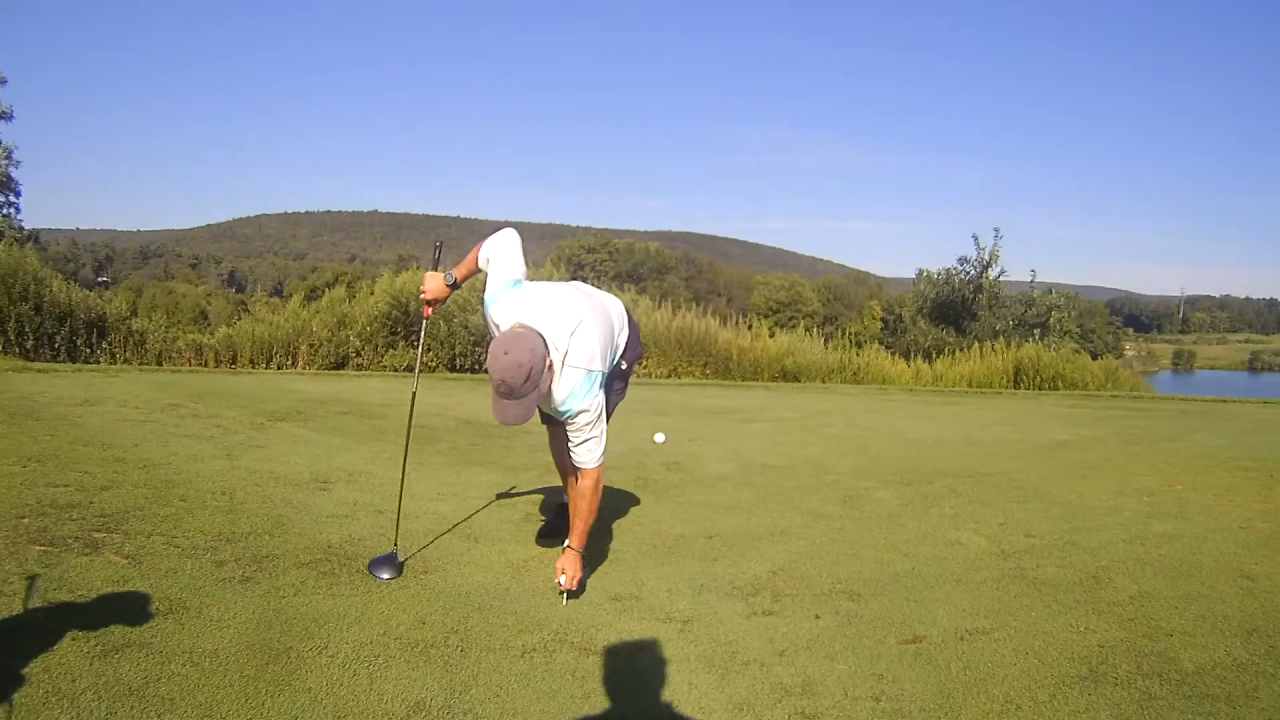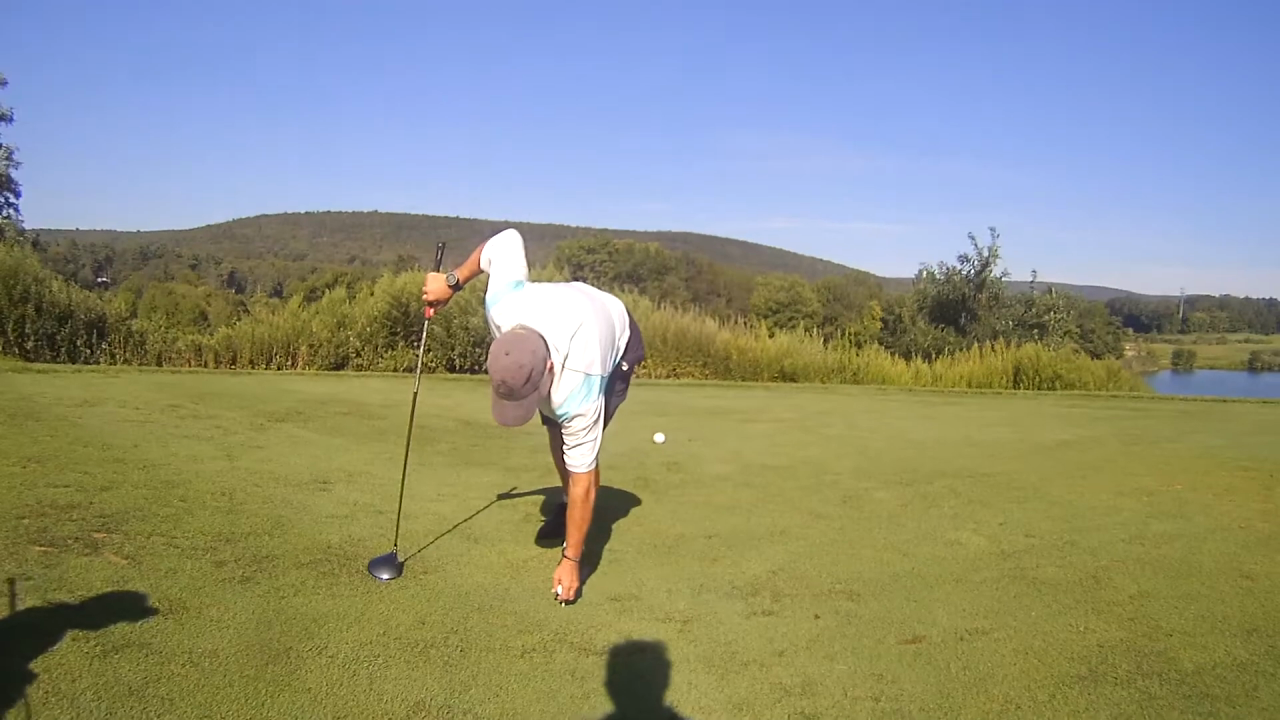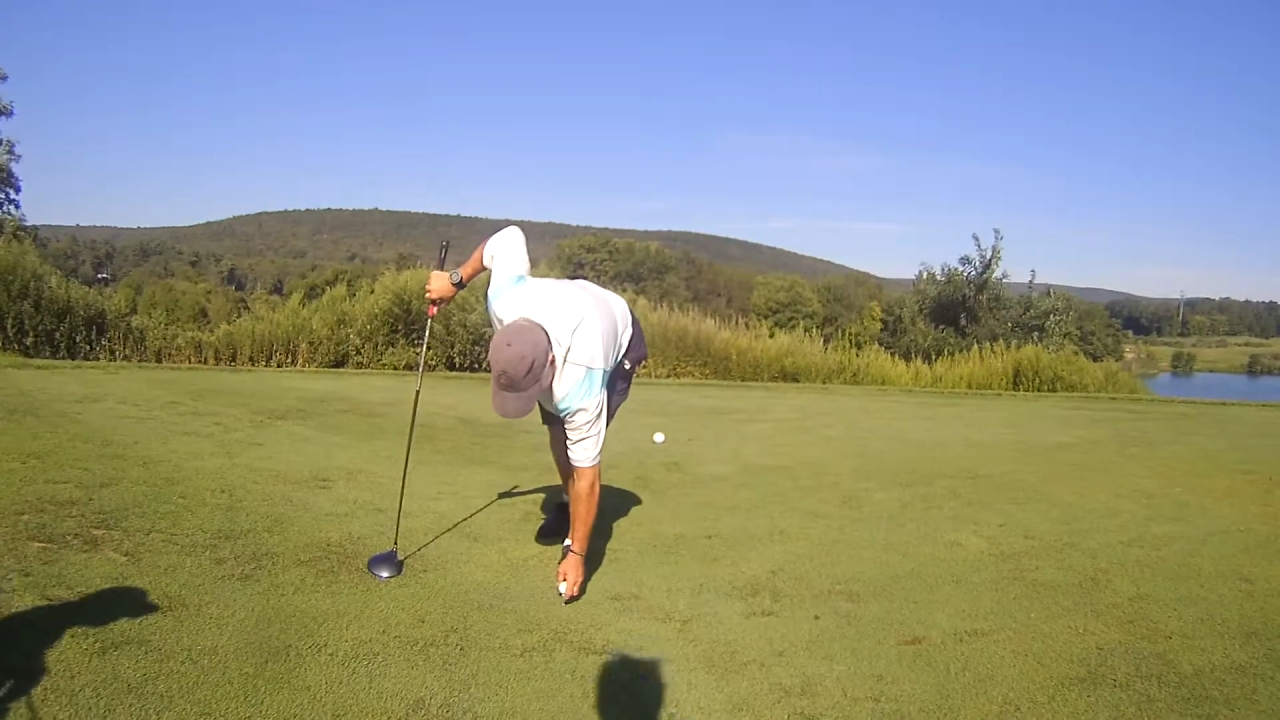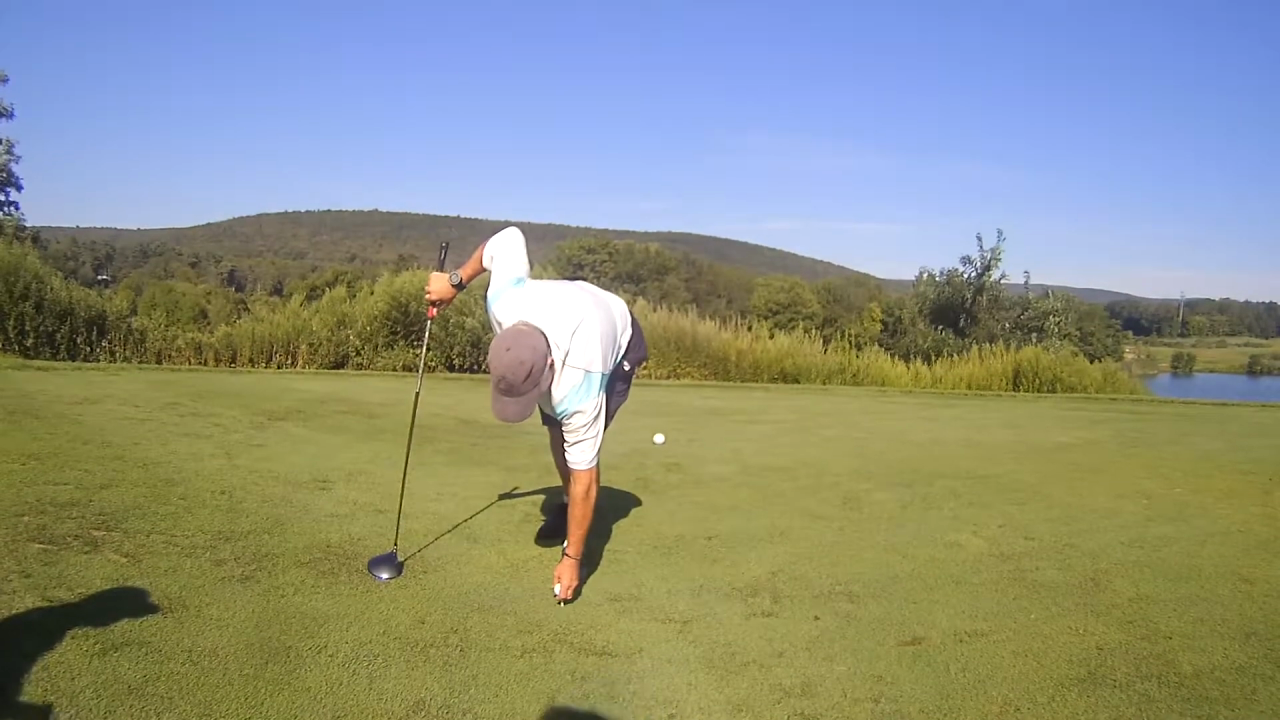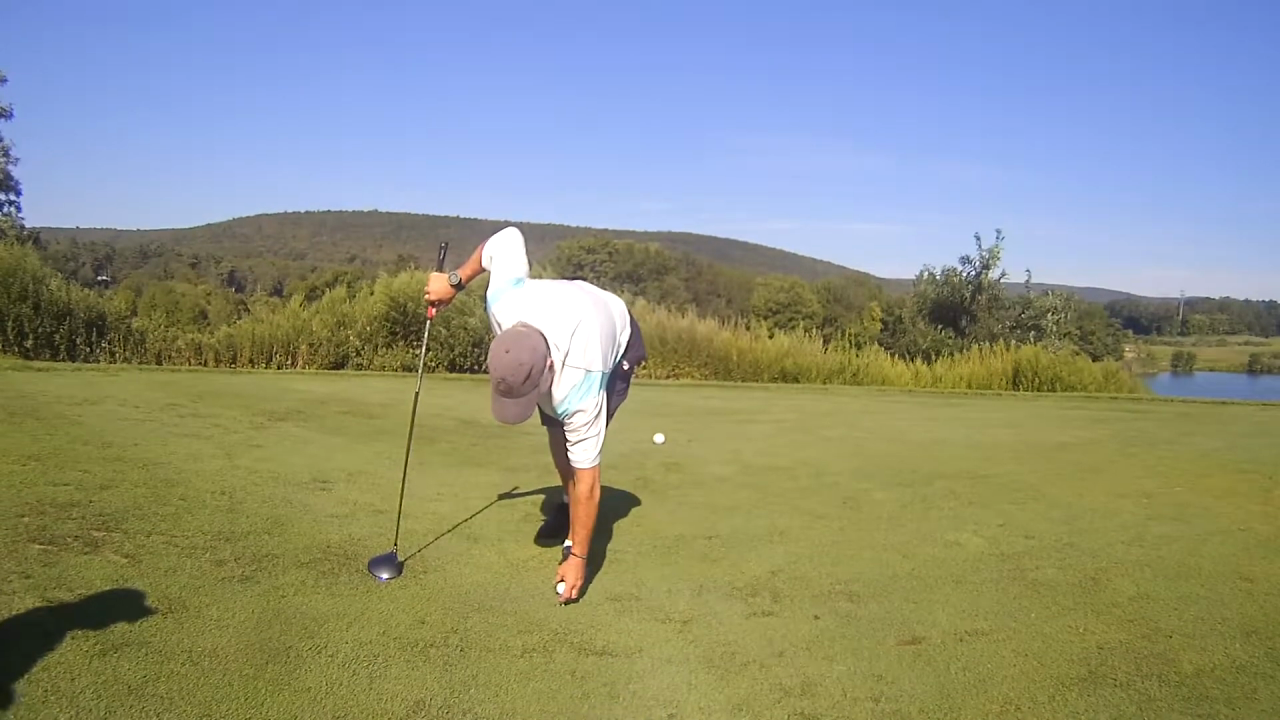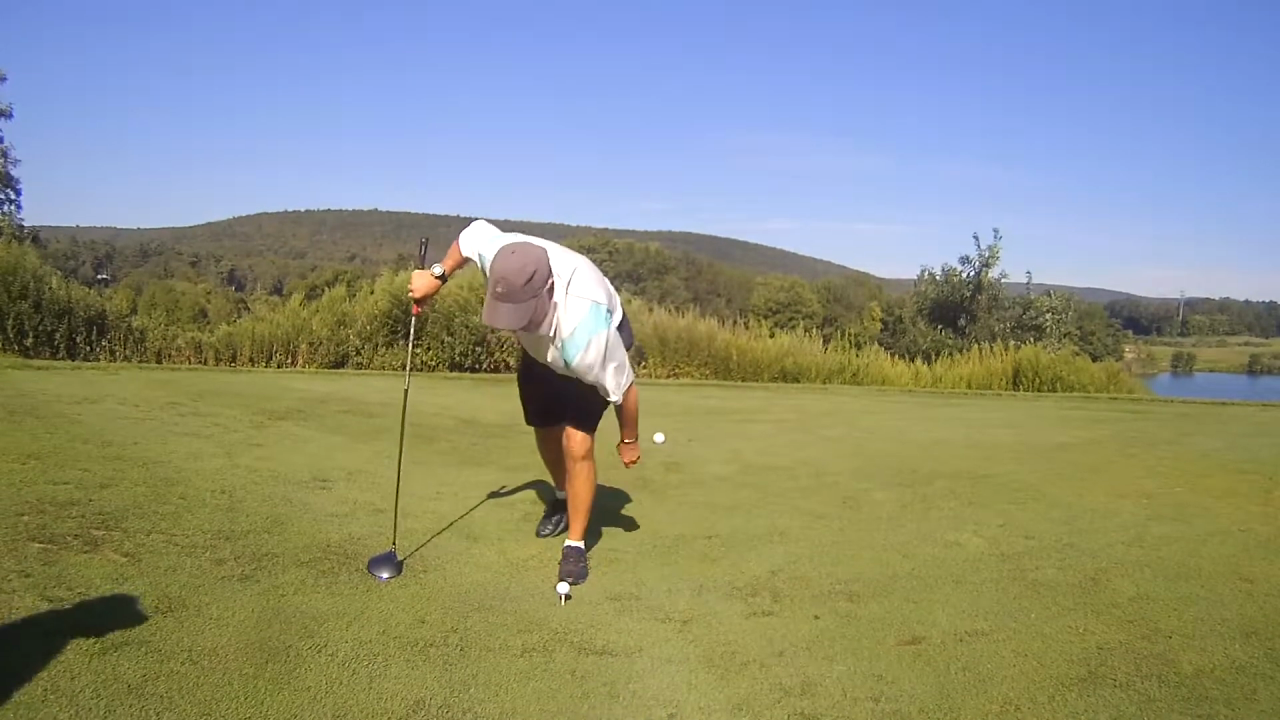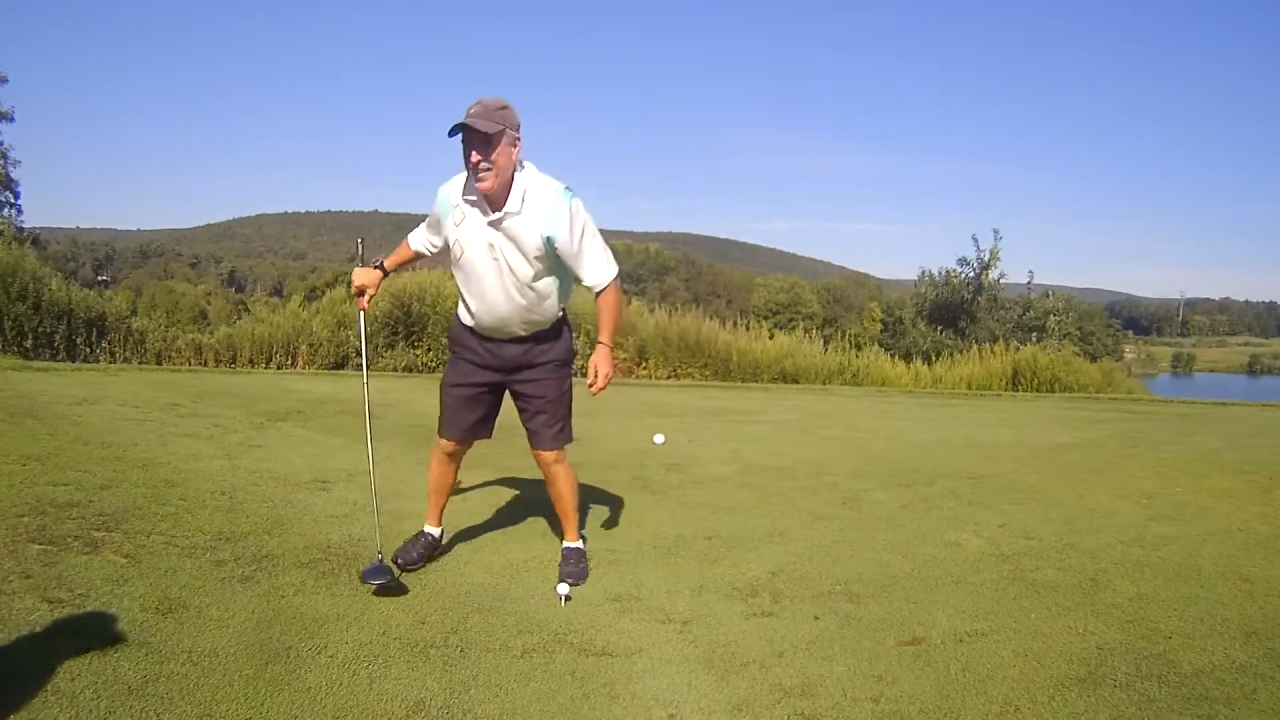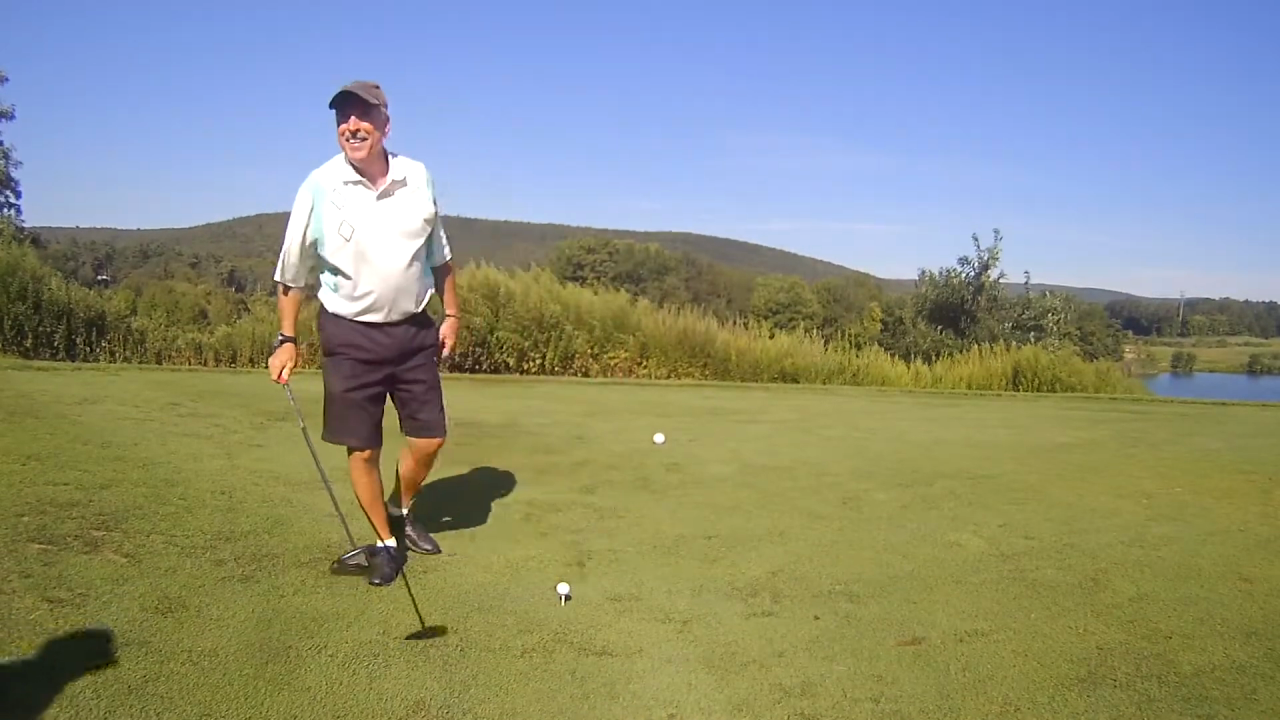
dt=0.5s
person 1, frame 1
left shoulder: (576, 388)
right shoulder: (500, 304)
left elbow: (589, 471)
right elbow: (505, 239)
left wrist: (575, 551)
right wrist: (450, 280)
left hip: (616, 343)
right hip: (575, 313)
left knee: (574, 438)
right knee: (556, 427)
left ankle: (574, 535)
right ankle: (568, 504)
person 1, frame 2
left shoulder: (576, 391)
right shoulder: (502, 306)
left elbow: (583, 477)
right elbow: (507, 240)
left wrist: (571, 561)
right wrist: (452, 281)
left hip: (617, 344)
right hip: (580, 311)
left knee: (577, 449)
right knee: (556, 430)
left ankle: (576, 546)
right ankle: (566, 507)
person 1, frame 3
left shoulder: (578, 385)
right shoulder: (504, 300)
left elbow: (587, 473)
right elbow: (509, 238)
left wrist: (576, 554)
right wrist: (456, 279)
left hip: (619, 343)
right hip: (579, 313)
left knee: (577, 444)
right knee: (557, 428)
left ankle: (573, 535)
right ankle: (567, 504)
person 1, frame 4
left shoulder: (576, 387)
right shoulder: (503, 303)
left elbow: (584, 475)
right elbow: (508, 238)
left wrist: (572, 559)
right wrist: (456, 281)
left hip: (618, 345)
right hip: (577, 312)
left knee: (575, 442)
right knee: (556, 431)
left ankle: (572, 542)
right ankle: (567, 506)
person 1, frame 5
left shoulder: (577, 385)
right shoulder: (503, 304)
left elbow: (587, 475)
right elbow: (507, 239)
left wrist: (579, 556)
right wrist: (455, 281)
left hip: (616, 344)
right hip: (571, 313)
left knee: (577, 449)
right knee: (557, 432)
left ankle: (573, 540)
right ankle: (567, 504)
person 1, frame 6
left shoulder: (586, 325)
right shoulder: (502, 257)
left elbow: (623, 389)
right elbow: (475, 231)
left wrist: (628, 440)
right wrist: (436, 276)
left hip: (590, 359)
right hip: (540, 350)
left knee: (577, 444)
right knee: (545, 432)
left ankle: (575, 546)
right ankle: (564, 500)
person 1, frame 7
left shoulder: (555, 202)
right shoulder: (451, 197)
left elbow: (605, 277)
right elbow: (425, 239)
left wrist: (603, 346)
right wrist: (380, 270)
left hip: (541, 346)
right hip: (474, 342)
left knee: (549, 454)
right knee: (449, 443)
left ankle: (573, 544)
right ankle: (431, 531)
person 1, frame 8
left shoulder: (418, 178)
right shoulder: (318, 189)
left elbow: (439, 254)
right elbow: (290, 274)
left wrist: (451, 314)
right wrist: (286, 340)
left hip: (412, 330)
right hip: (349, 335)
left knee: (429, 439)
right knee: (362, 448)
left ankle: (402, 509)
right ankle: (385, 541)
